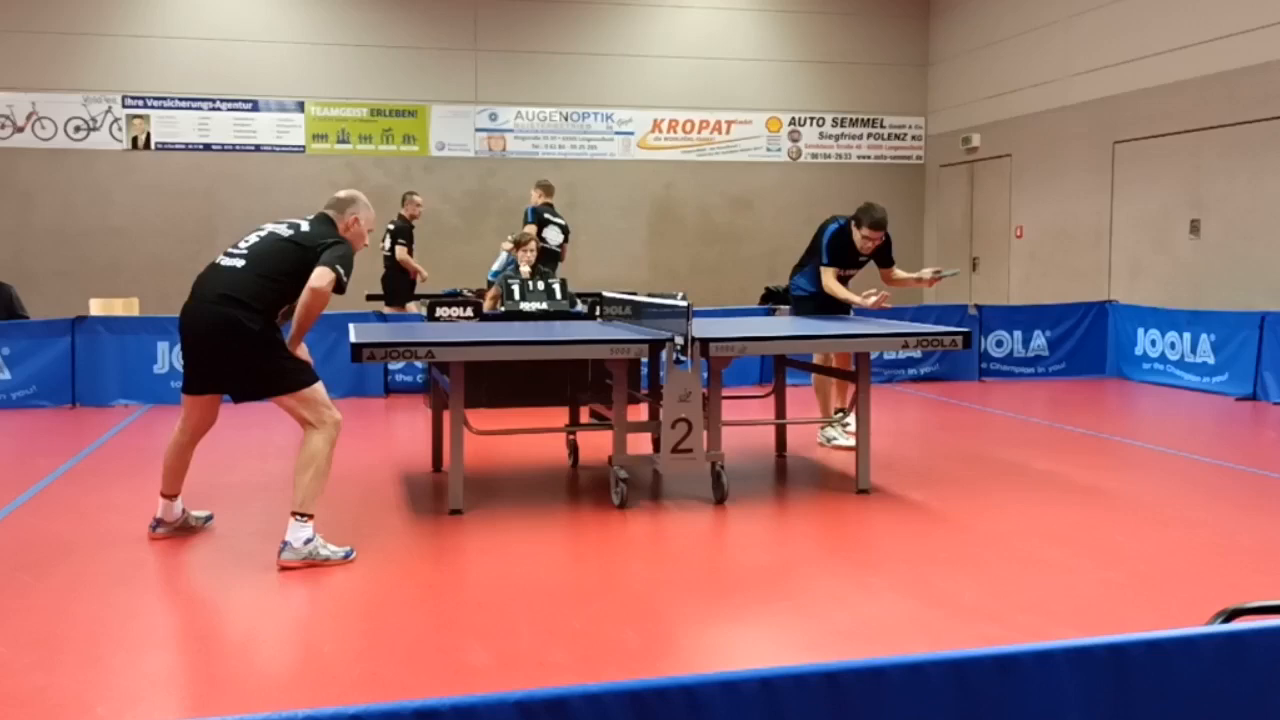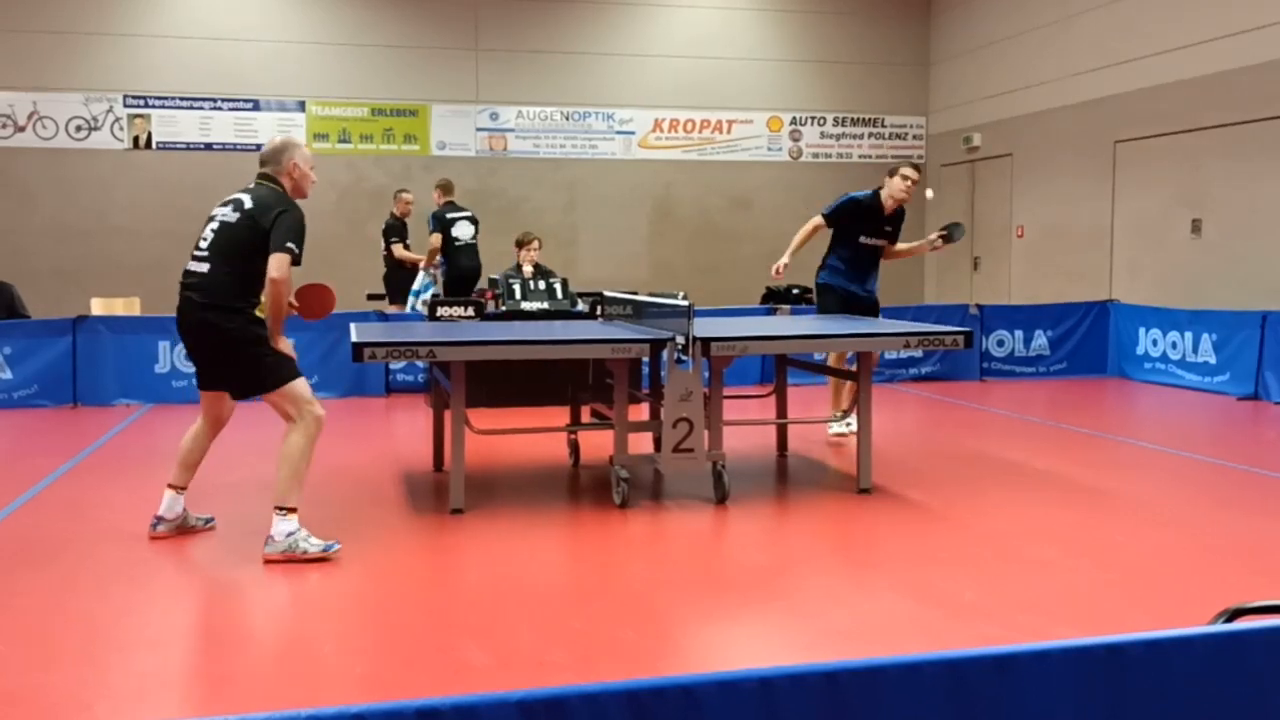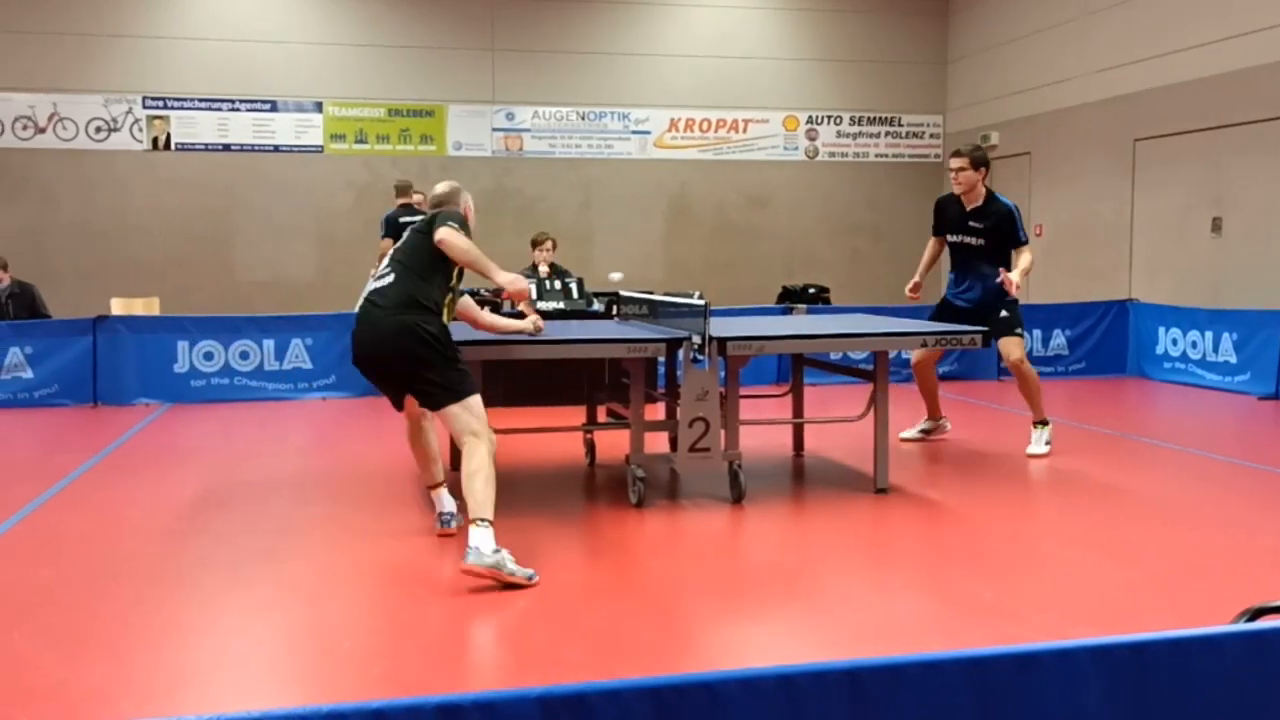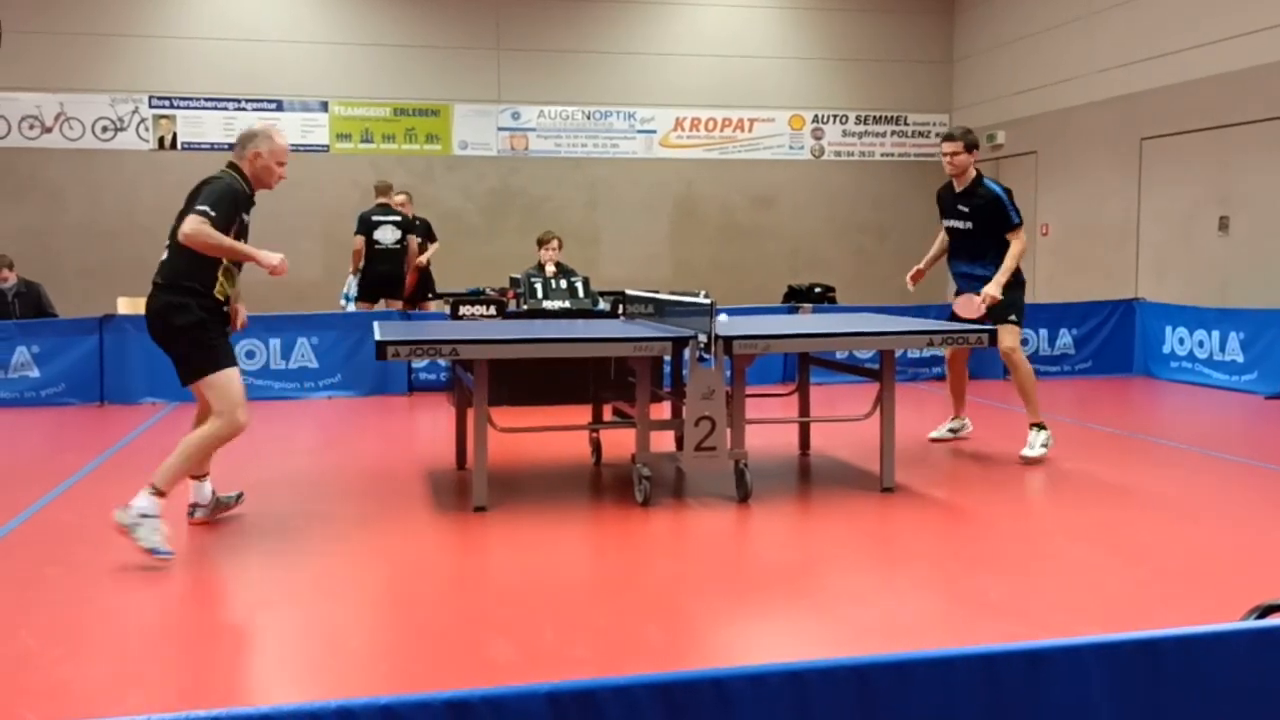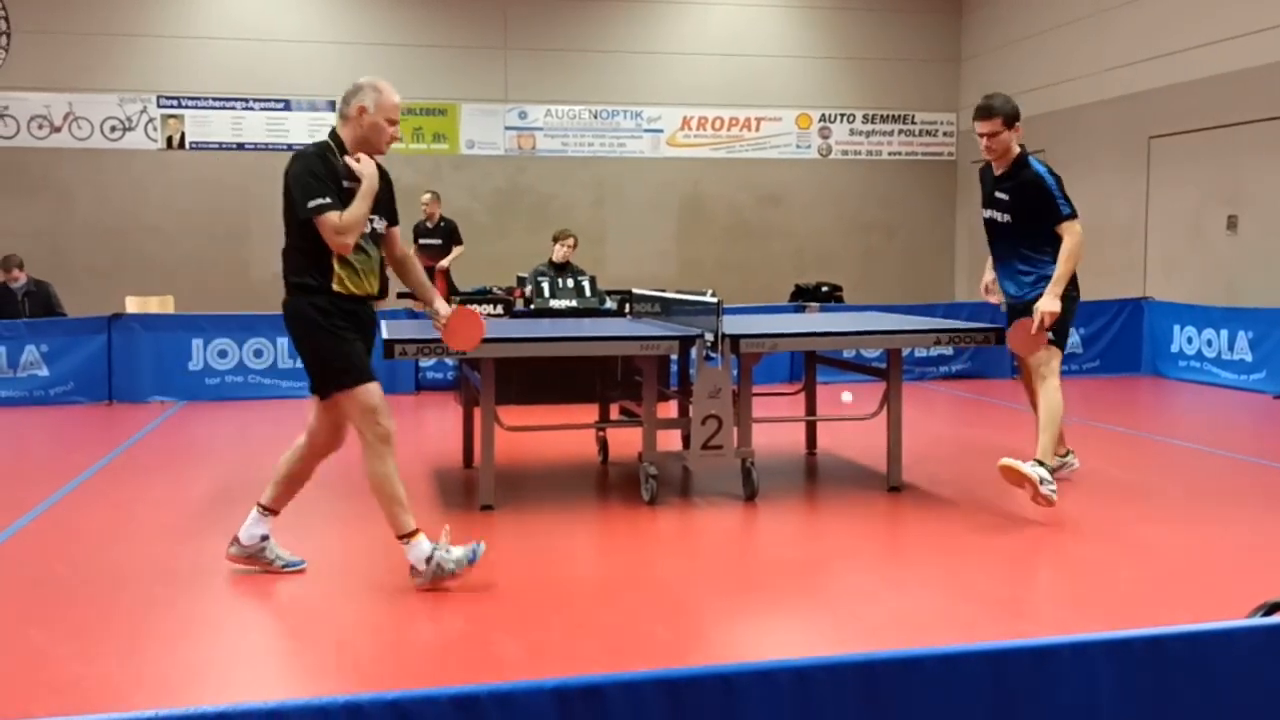
dt=1s
person 1, frame 1
left shoulder: (285, 229)
right shoulder: (336, 246)
right elbow: (318, 287)
right wrist: (295, 342)
left hip: (198, 314)
right hip: (238, 324)
left knee: (194, 423)
right knee: (324, 421)
left ankle: (168, 515)
right ankle: (299, 540)
person 1, frame 2
left shoulder: (233, 203)
right shoulder: (285, 210)
right elbow: (277, 277)
left wrist: (264, 303)
right wrist: (275, 335)
left hip: (194, 318)
right hip: (228, 324)
left knee: (214, 416)
right knee: (307, 415)
left ankle: (169, 512)
right ankle: (284, 532)
person 1, frame 3
left shoulder: (420, 236)
right shoulder: (449, 222)
left elbow: (468, 314)
right elbow: (449, 239)
left wrist: (521, 325)
right wrist: (498, 274)
left hip: (367, 342)
right hip: (408, 334)
left knee: (415, 411)
right knee: (476, 438)
left ankle: (447, 508)
right ankle: (484, 548)
person 1, frame 4
left shoulder: (234, 195)
right shoulder: (225, 189)
right elbow: (190, 233)
left wrist: (233, 305)
right wrist: (256, 254)
left hip: (195, 313)
right hip: (185, 314)
left knee: (213, 407)
right knee: (230, 420)
left ankle: (202, 499)
right ankle: (144, 508)
person 1, frame 5
left shoulder: (374, 173)
right shoulder: (311, 163)
left elbow: (395, 246)
right elbow: (340, 238)
left wrist: (435, 302)
right wrist: (368, 185)
left hip: (354, 312)
right hip: (320, 312)
left knee: (325, 435)
right knee: (377, 430)
left ankle: (254, 536)
right ankle: (424, 555)
person 2, frame 1
left shoulder: (881, 241)
right shoulder: (833, 232)
left elbow: (890, 274)
right elbow: (828, 282)
left wrist: (918, 278)
right wrist: (860, 301)
left hip: (837, 297)
right hip: (807, 293)
left knee: (845, 355)
right knee: (823, 354)
left ankle: (841, 413)
right ankle: (827, 428)
person 2, frame 2
left shoulder: (899, 214)
right shoulder: (856, 203)
right elbow: (815, 224)
left wrist: (922, 244)
right wrist: (787, 256)
left hip: (866, 290)
right hip: (834, 284)
right knee: (840, 348)
left ankle: (846, 411)
right ankle: (836, 417)
person 2, frame 3
left shoulder: (1003, 210)
right shoulder: (944, 205)
left elbow: (1024, 251)
left wrist: (1017, 275)
right wrist: (918, 276)
left hip: (996, 300)
right hip: (956, 300)
left knee: (1015, 358)
right knee: (920, 361)
left ankle: (1040, 425)
right ankle: (936, 420)
person 2, frame 4
left shoulder: (993, 193)
right shoulder: (944, 195)
left elbow: (1018, 240)
left wrist: (998, 282)
right wrist: (924, 265)
left hip: (1000, 287)
right hip: (968, 288)
left knee: (1009, 348)
right knee: (954, 357)
left ankle: (1038, 429)
right ankle: (959, 420)
person 2, frame 5
left shoulder: (1038, 177)
right shoulder: (987, 174)
left elbow: (1073, 236)
left wrist: (1053, 295)
right wrist: (992, 268)
left hip: (1048, 293)
right hip: (1018, 291)
left knee: (1043, 368)
right knee: (1029, 373)
left ankle: (1043, 469)
right ankle: (1059, 451)
